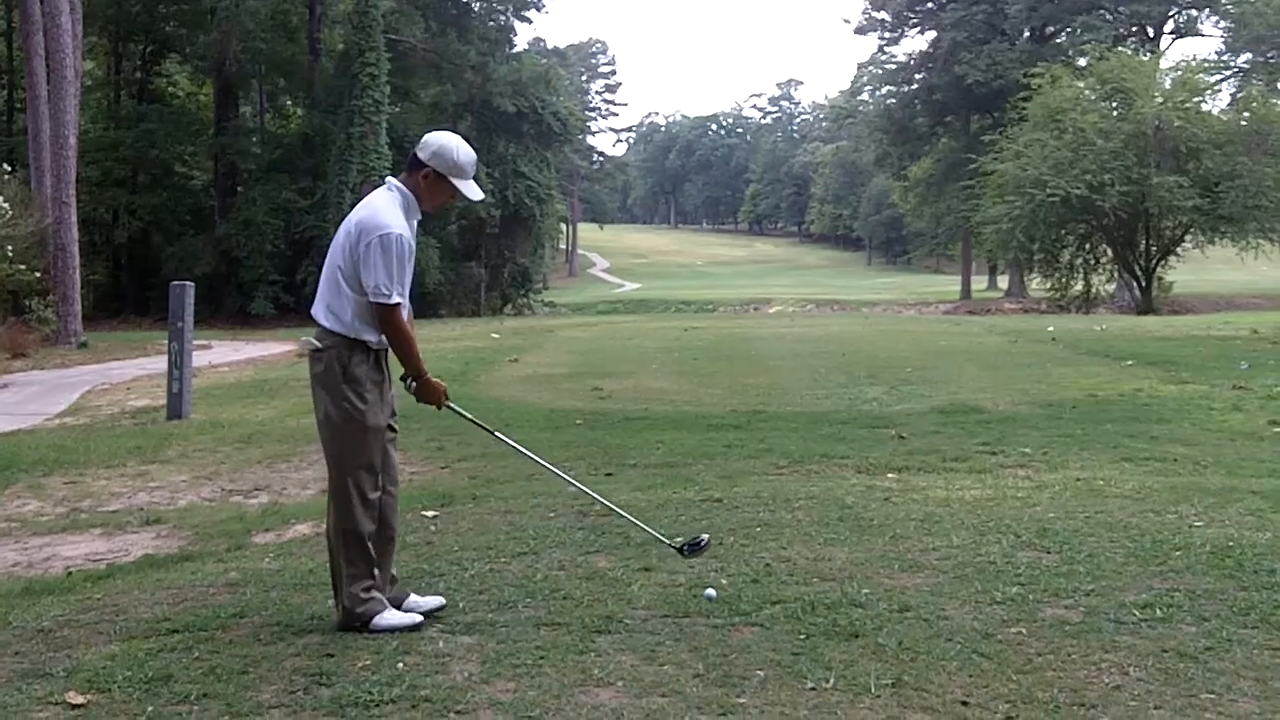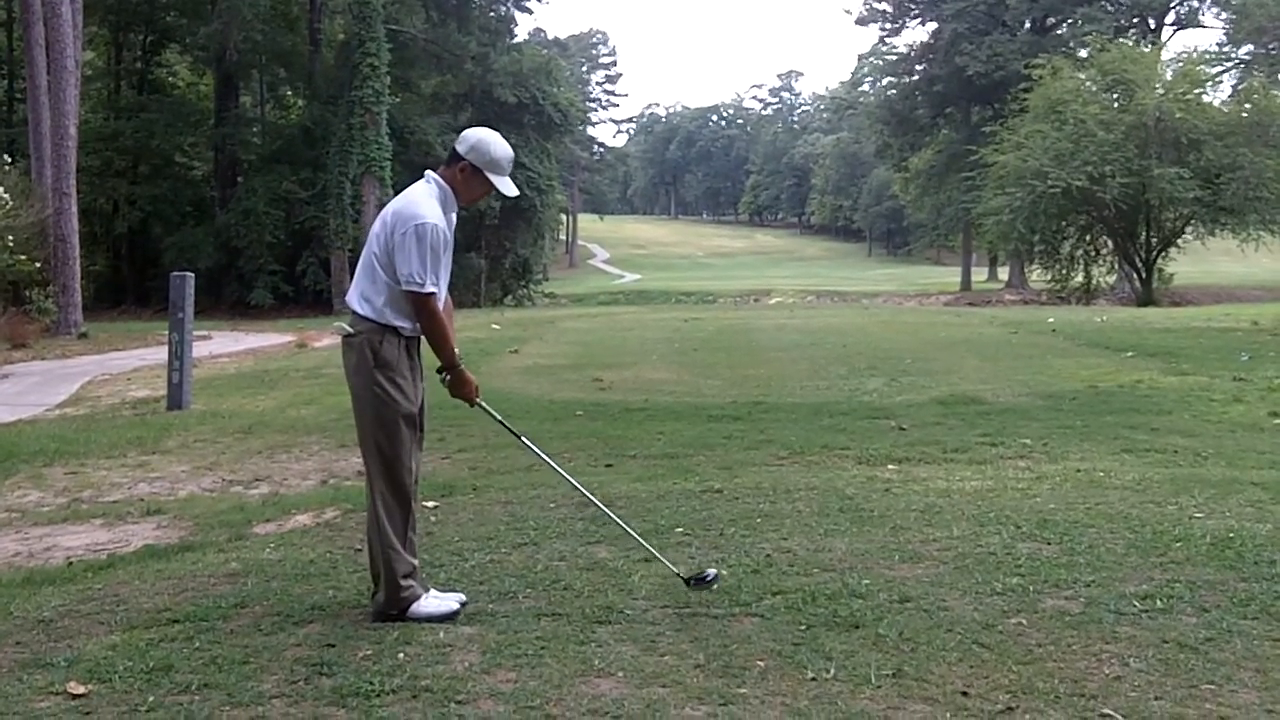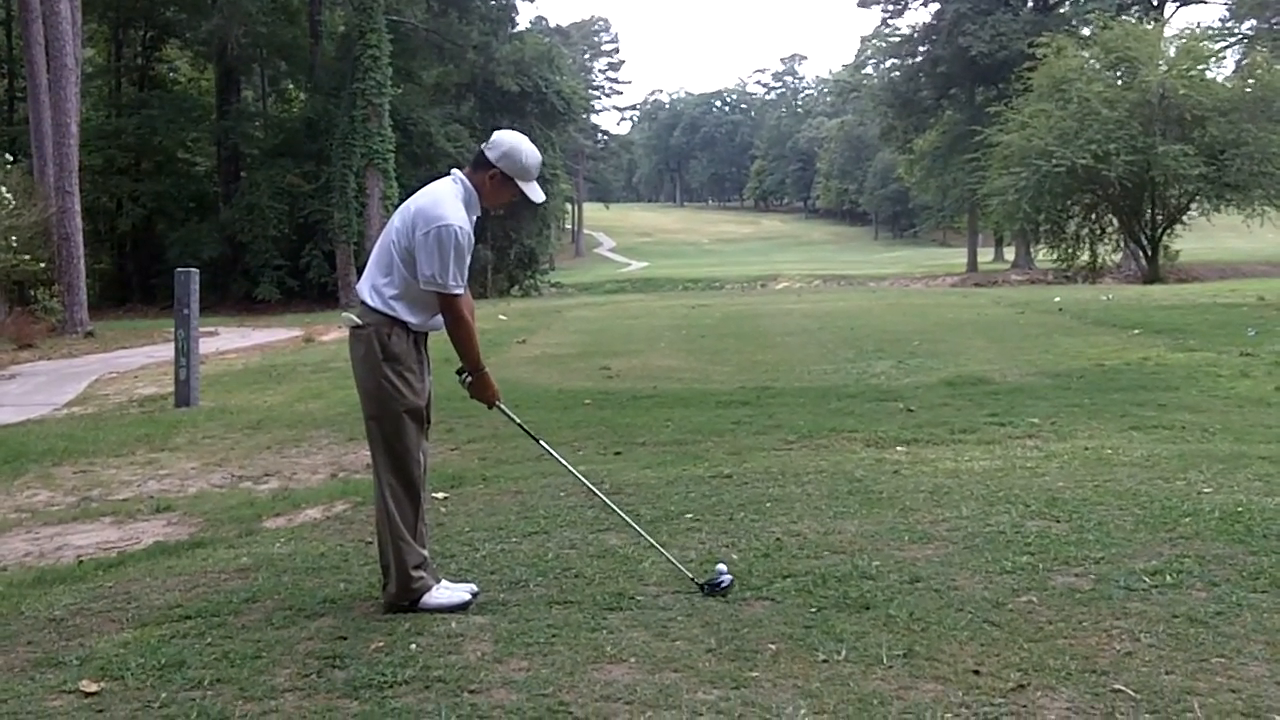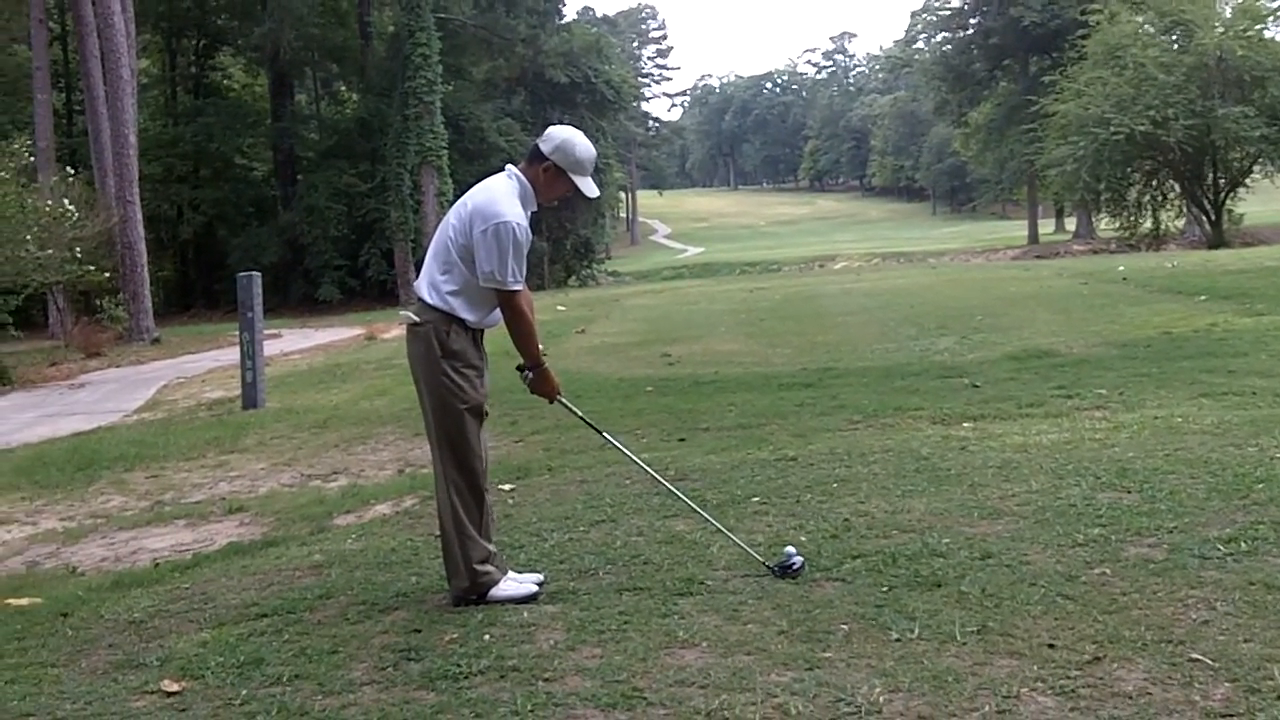
dt=1s
person 1, frame 1
left shoulder: (393, 209)
right shoulder: (388, 227)
right elbow: (389, 316)
left wrist: (416, 370)
right wrist: (422, 378)
left hip: (366, 358)
right hip: (348, 360)
left knee: (381, 482)
right knee: (356, 486)
left ankle: (382, 589)
right ankle: (359, 603)
person 1, frame 2
left shoulder: (436, 206)
right shoulder: (423, 217)
left elbow: (439, 294)
right elbow: (424, 306)
left wrist: (452, 358)
right wrist: (455, 370)
left hip: (396, 344)
right hip: (380, 346)
left knee: (402, 472)
right knee: (392, 474)
left ankle: (405, 582)
right ankle: (396, 594)
person 1, frame 3
left shoulder: (453, 197)
right shoulder: (448, 219)
left elbow: (460, 291)
right elbow: (451, 307)
left wrist: (473, 364)
right wrist: (479, 373)
left hip: (401, 335)
right hip: (387, 338)
left knee: (411, 463)
right knee: (401, 465)
left ankle: (416, 574)
right ankle: (407, 586)
person 1, frame 4
left shoulder: (504, 191)
right shoulder: (505, 215)
left elbow: (516, 289)
right elbow: (512, 303)
left wrist: (534, 355)
right wrist: (539, 368)
left hip: (456, 331)
right hip: (445, 335)
left knee: (470, 457)
right knee: (461, 459)
left ankle: (485, 565)
right ankle: (474, 579)
